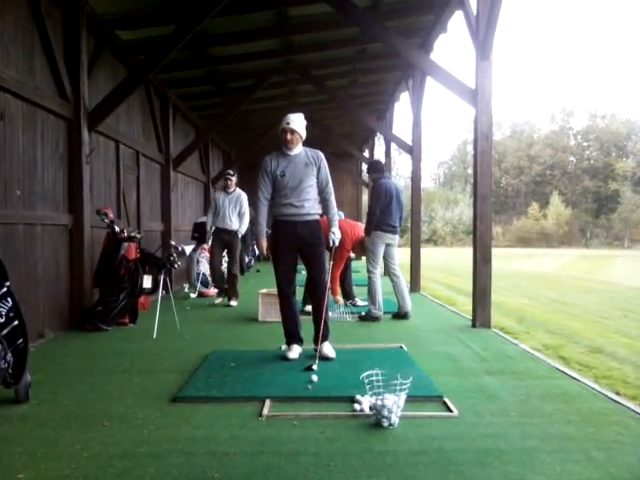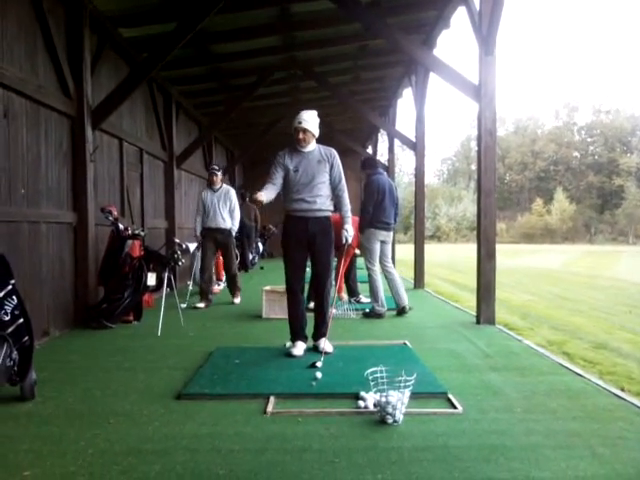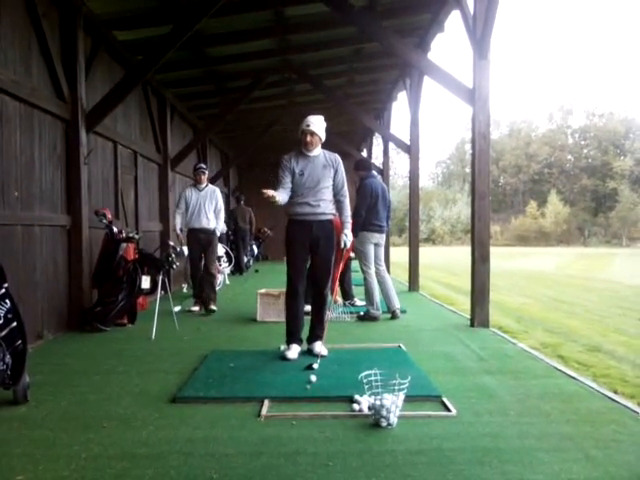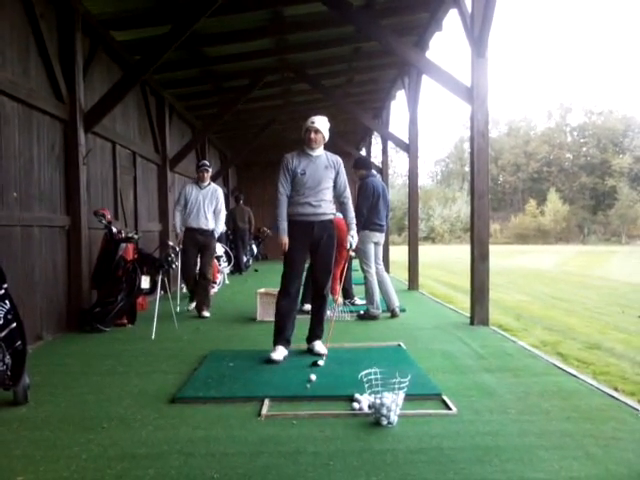
dt=0.4s
person 1, frame 1
left shoulder: (316, 158)
right shoulder: (270, 162)
left elbow: (327, 193)
right elbow: (263, 199)
left wrist: (334, 224)
right wrist: (261, 234)
left hip: (311, 227)
right hip: (282, 229)
left knee: (319, 283)
right knee: (285, 288)
left ankle: (322, 339)
right ankle: (293, 341)
person 1, frame 2
left shoulder: (329, 155)
right shoulder: (284, 157)
left elbow: (340, 190)
right elbow: (274, 184)
left wrist: (347, 221)
right wrist: (264, 195)
left hip: (321, 223)
right hip: (294, 223)
left knee: (323, 281)
right knee: (294, 283)
left ankle: (320, 335)
right ankle: (298, 338)
person 1, frame 3
left shoulder: (334, 160)
right shoulder: (289, 160)
left elbow: (342, 195)
right elbow: (286, 190)
left wrist: (347, 226)
right wrist: (277, 195)
left hip: (325, 226)
right hip: (298, 226)
left knee: (321, 285)
right knee: (295, 285)
left ankle: (316, 338)
right ankle: (293, 341)
person 1, frame 4
left shoulder: (335, 162)
right shoulder: (290, 160)
left elbow: (344, 196)
right elbow: (282, 196)
left wrist: (352, 227)
right wrist: (282, 231)
left hip: (325, 227)
right hip: (298, 227)
left knee: (321, 285)
right knee: (290, 285)
left ankle: (315, 338)
right ankle: (281, 342)
person 2, frame 1
left shoulder: (379, 185)
right shoulder: (395, 186)
left elbow: (374, 211)
right elbow: (401, 211)
left wrist: (368, 231)
right wrist: (397, 228)
left hip: (379, 233)
right hip: (393, 234)
left knee: (374, 272)
right knee: (394, 270)
left ankle: (375, 312)
right ankle: (405, 308)
person 2, frame 2
left shoulder: (372, 181)
right shoulder: (390, 182)
left elbow: (366, 208)
right elbow: (396, 207)
left wrist: (361, 229)
left hip: (373, 230)
right hip: (388, 230)
left knee: (373, 268)
right knee: (388, 266)
left ankle: (379, 308)
right ankle: (403, 303)
person 2, frame 3
left shoulder: (365, 185)
right shoulder: (382, 185)
left elbow: (359, 212)
right elbow: (388, 210)
left wrist: (354, 233)
left hip: (366, 233)
right hip: (380, 233)
left knee: (368, 272)
right knee: (381, 269)
left ankle: (374, 311)
right ankle: (394, 307)
person 2, frame 4
left shoulder: (366, 184)
right shoulder: (381, 184)
left elbow: (361, 211)
right elbow: (386, 209)
left wrist: (355, 232)
left hip: (367, 232)
right hip: (380, 232)
left knee: (369, 271)
right knee: (379, 269)
left ankle: (373, 310)
right ankle: (394, 306)
person 3, frame 1
left shoulder: (241, 196)
right shoulder: (217, 194)
left elbow: (245, 217)
right elbow: (211, 213)
left wrist: (239, 233)
right wrist: (208, 229)
left hip: (233, 234)
right hip: (219, 233)
left knee: (233, 266)
right knee: (214, 263)
left ankle: (233, 296)
right ankle: (222, 290)
person 3, frame 2
left shoulder: (229, 192)
right shoulder: (204, 193)
left elbow: (235, 213)
right elbow: (199, 214)
left wrist: (232, 231)
right wrist: (198, 232)
left hip: (226, 232)
right hip: (209, 232)
left knee: (230, 264)
right knee: (206, 265)
left ankle: (235, 293)
right ankle: (205, 297)
person 3, frame 3
left shoulder: (215, 191)
right shoulder: (187, 192)
left elbow: (220, 213)
right elbow: (179, 212)
left wrist: (218, 231)
right wrist: (179, 231)
left hip: (210, 233)
right hip: (193, 233)
left knee: (210, 268)
right knee: (195, 269)
left ankle: (210, 302)
right ankle: (198, 300)
person 3, frame 4
left shoulder: (217, 191)
right shoulder: (188, 188)
left elbow: (220, 214)
right elbow: (178, 209)
left wrist: (216, 233)
right wrist: (178, 230)
left hip: (208, 234)
right hip: (190, 233)
left knee: (206, 271)
right knee: (188, 269)
left ankle: (203, 306)
right ankle: (194, 295)
